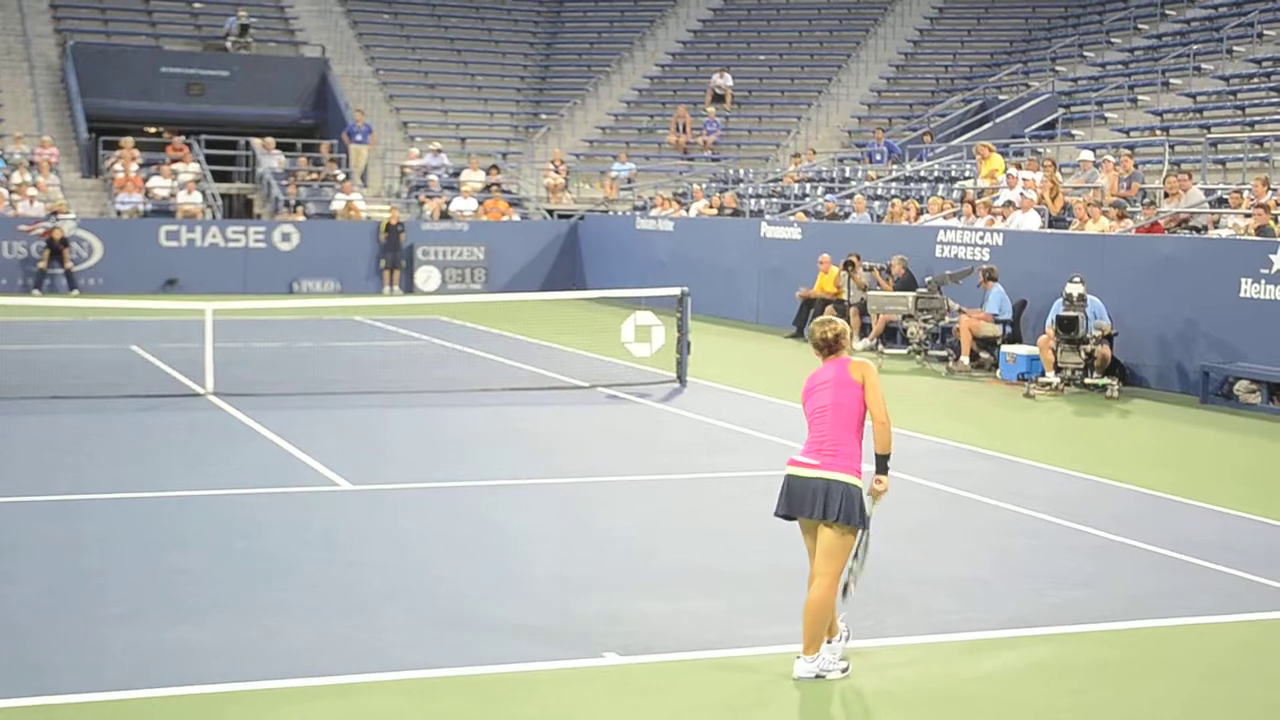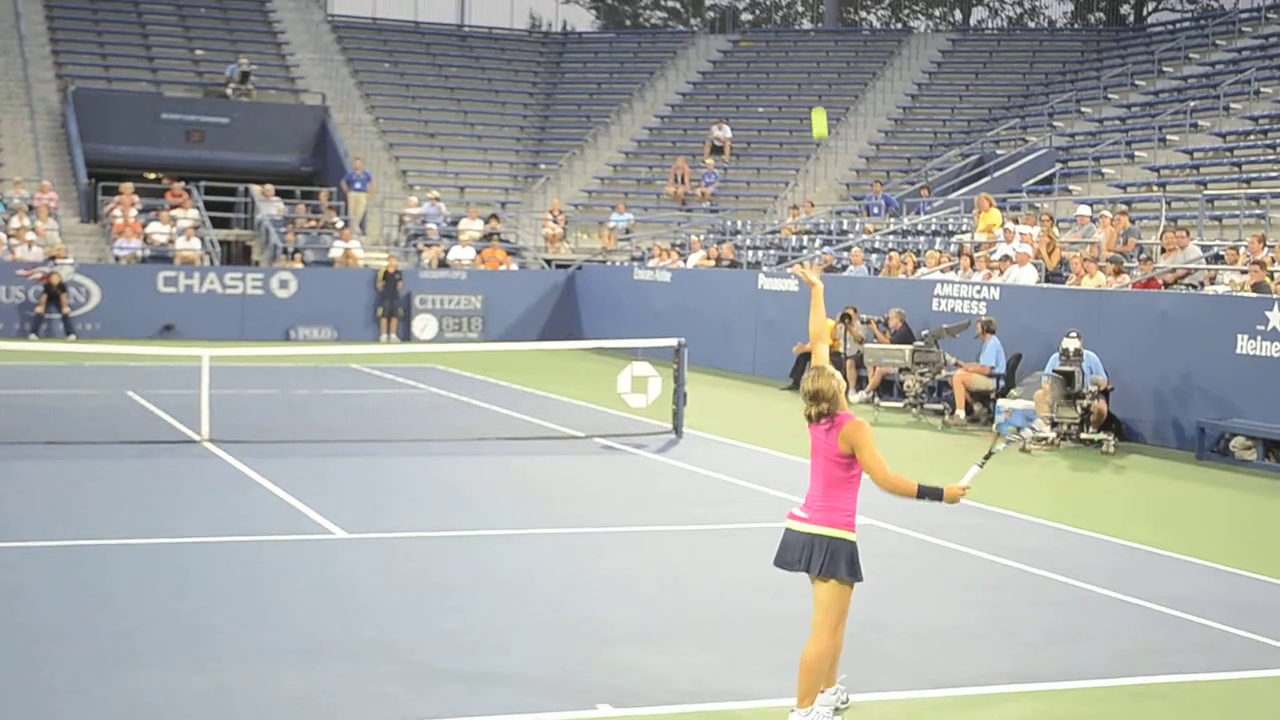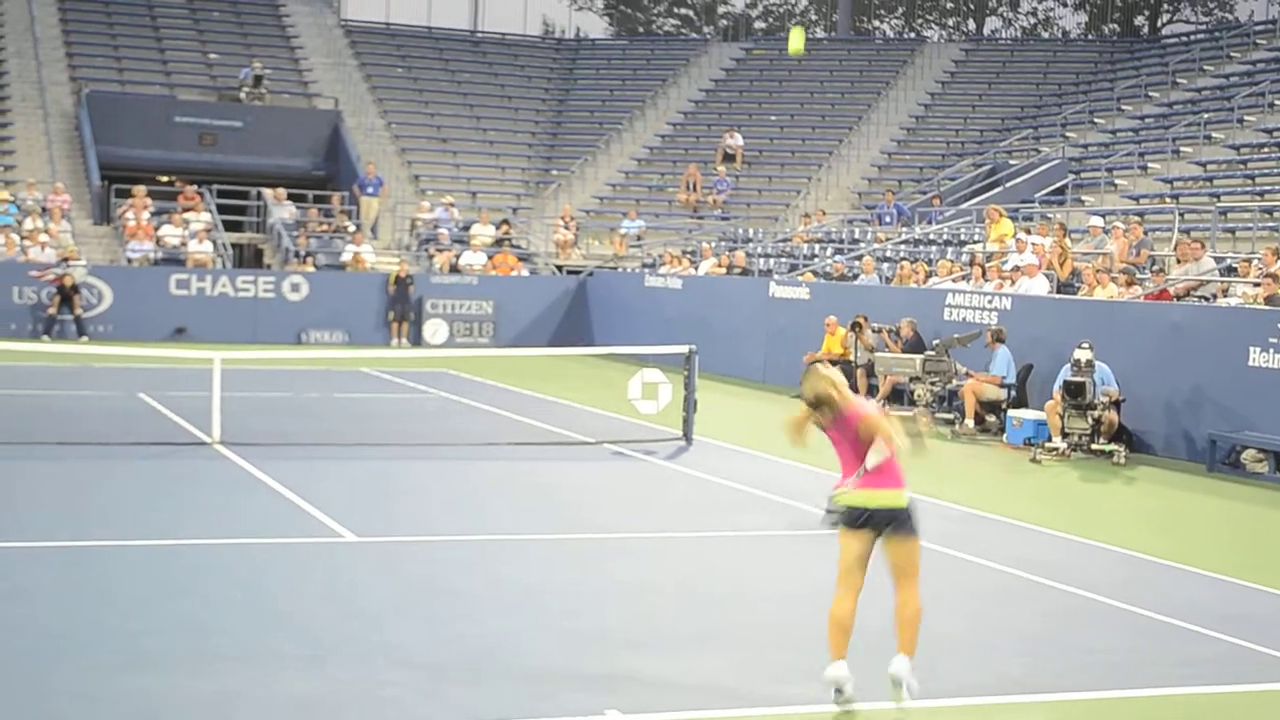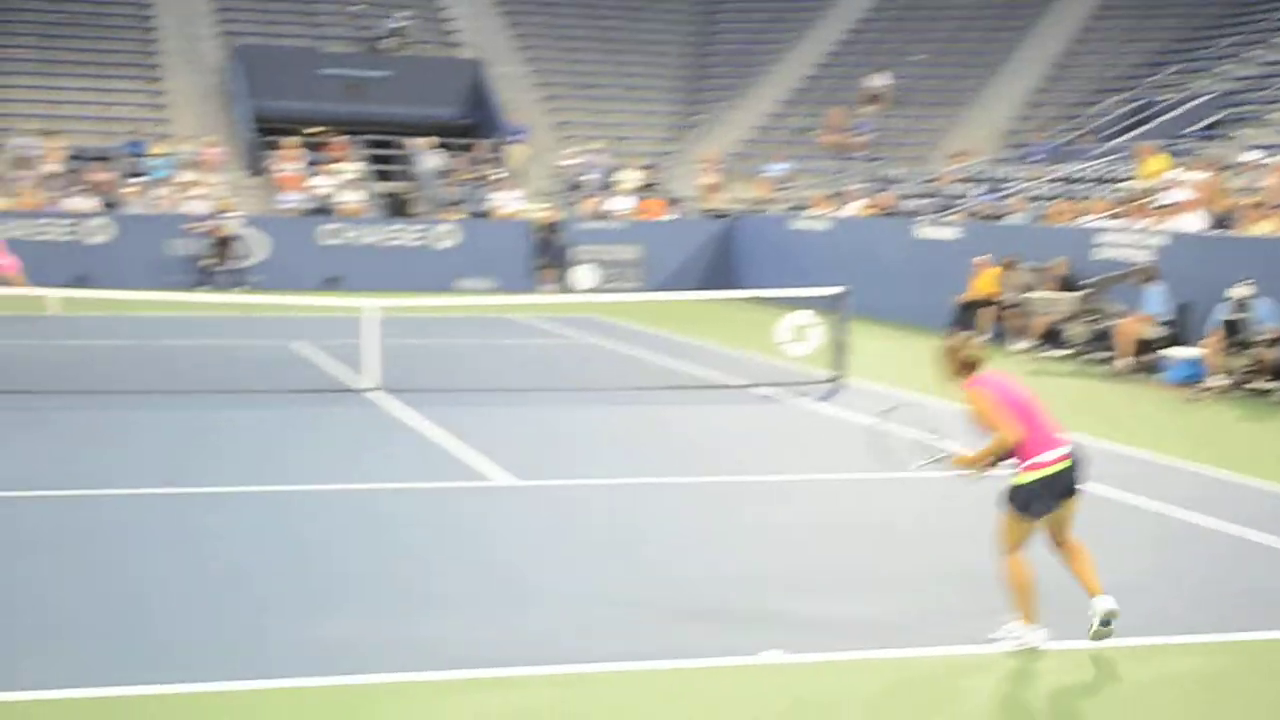
dt=0.7s
person 1, frame 1
left shoulder: (812, 381)
right shoulder: (862, 368)
right elbow: (880, 420)
right wrist: (882, 471)
left hip: (801, 475)
right hip: (837, 483)
left knee: (821, 571)
right knee: (827, 578)
left ankle: (832, 636)
right ankle: (809, 659)
person 1, frame 2
left shoulder: (816, 418)
right shoulder: (853, 429)
left elbow: (818, 345)
right elbow: (886, 481)
left wrist: (816, 288)
right wrist: (940, 494)
left hip: (804, 528)
right hip: (831, 537)
left knee: (834, 618)
right knee: (825, 631)
person 1, frame 3
left shoulder: (820, 414)
right shoulder: (856, 411)
left elbow: (795, 434)
left hip: (853, 504)
right hip: (891, 506)
left knee: (847, 591)
right knee: (907, 589)
left ankle: (837, 668)
right ankle: (903, 663)
person 1, frame 4
left shoulder: (976, 392)
right shoulder: (1001, 379)
left elbow: (1012, 436)
left wrist: (976, 460)
right wrist: (990, 457)
left hip: (1040, 471)
right hip: (1064, 459)
left knee: (1011, 548)
right knee: (1063, 539)
left ankle: (1029, 628)
right ankle: (1100, 600)
